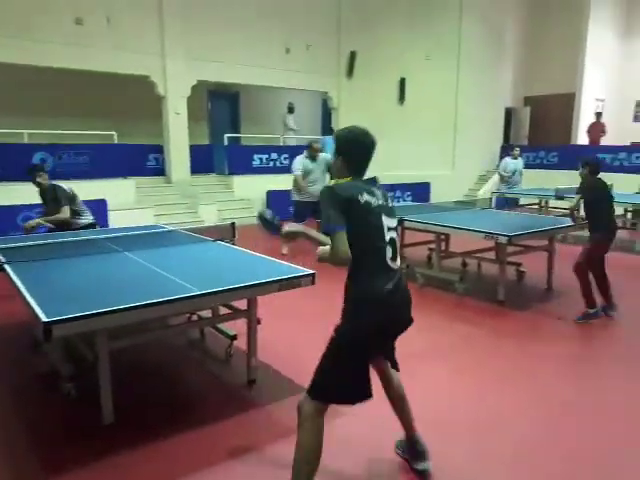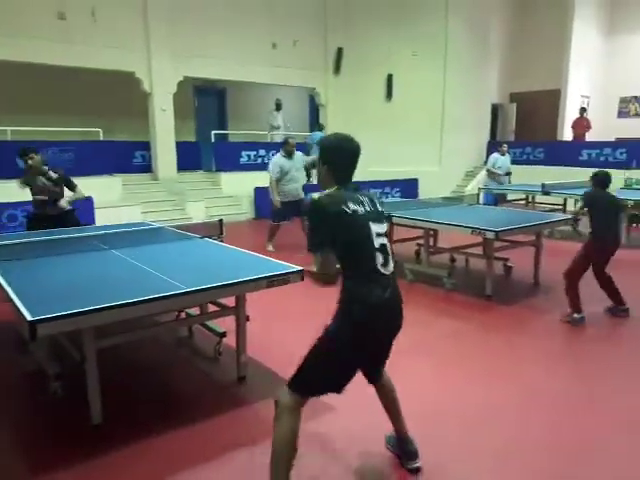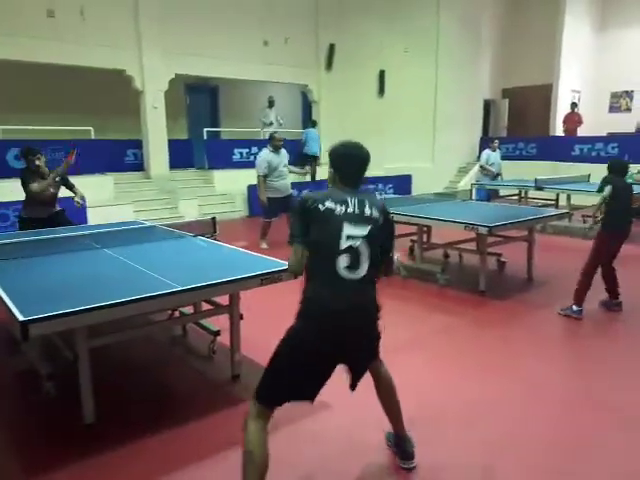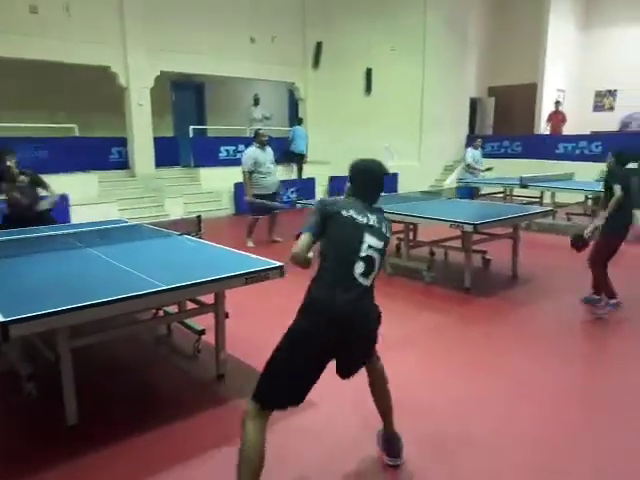
dt=0.2s
person 1, frame 1
left shoulder: (335, 192)
right shoulder: (377, 194)
left elbow: (343, 256)
left wrist: (323, 254)
right wrist: (307, 232)
left hip: (368, 305)
right hip: (397, 301)
left knee: (310, 407)
right knee: (381, 364)
right ankle: (414, 448)
person 1, frame 2
left shoulder: (321, 204)
right shoulder: (370, 200)
left elbow: (329, 274)
left wrist: (315, 270)
left hip: (359, 312)
right hip: (391, 308)
left knee: (288, 402)
right knee: (374, 368)
right ankle: (405, 445)
person 1, frame 3
left shoulder: (309, 202)
right shoulder: (379, 208)
left elbow: (297, 266)
left hip: (318, 316)
right hip: (363, 313)
left knee: (257, 413)
right knee: (374, 363)
right ankle: (402, 443)
person 1, frame 4
left shoulder: (329, 206)
right shoulder: (383, 223)
left elbow: (298, 254)
left hip: (320, 314)
right hip: (363, 317)
left knee: (255, 412)
right knee: (372, 361)
right ankle: (391, 441)
person 2, frame 1
left shoulder: (587, 184)
right shoulder: (601, 185)
left elbow: (574, 206)
left wrist: (574, 217)
right wrist: (586, 217)
left hip: (601, 232)
right hip: (605, 230)
left knee: (580, 267)
right knee: (597, 267)
left ankle: (591, 309)
right ankle: (609, 304)
person 2, frame 2
left shoulder: (591, 194)
right shoulder: (615, 200)
left elbow: (578, 211)
right elbow: (618, 220)
left wrist: (574, 223)
left hip: (598, 239)
right hip: (614, 241)
left knee: (571, 274)
right knee: (600, 273)
left ankle: (577, 314)
right ankle: (620, 306)
person 2, frame 3
left shoulder: (609, 179)
right shoulder: (628, 187)
left elbow: (606, 194)
left wrist: (595, 212)
right wrist: (603, 216)
left hip: (610, 228)
right hip: (624, 229)
left knee: (590, 267)
right knee: (606, 263)
left ankle: (577, 307)
right ankle: (614, 300)
person 2, frame 4
left shoulder: (613, 172)
right shoulder: (624, 175)
left elbow: (618, 195)
left wrist: (602, 218)
right wrist: (594, 224)
left hip: (614, 224)
right hip: (622, 223)
left knee: (594, 260)
right knee: (601, 259)
left ankle: (612, 299)
right ankle: (598, 294)
